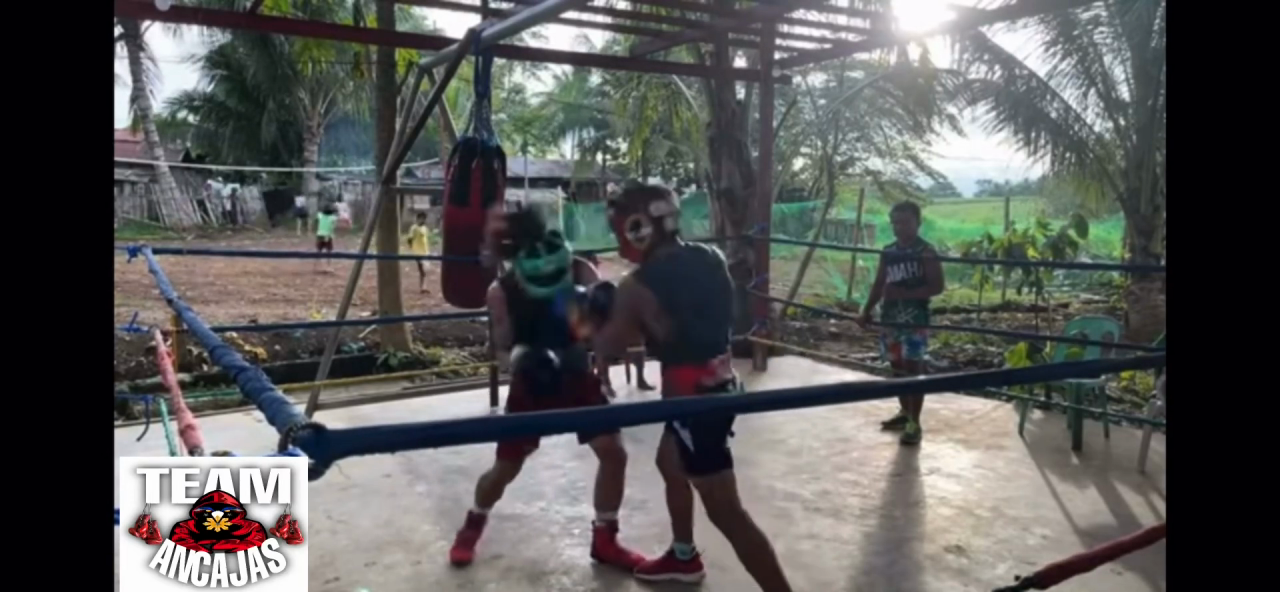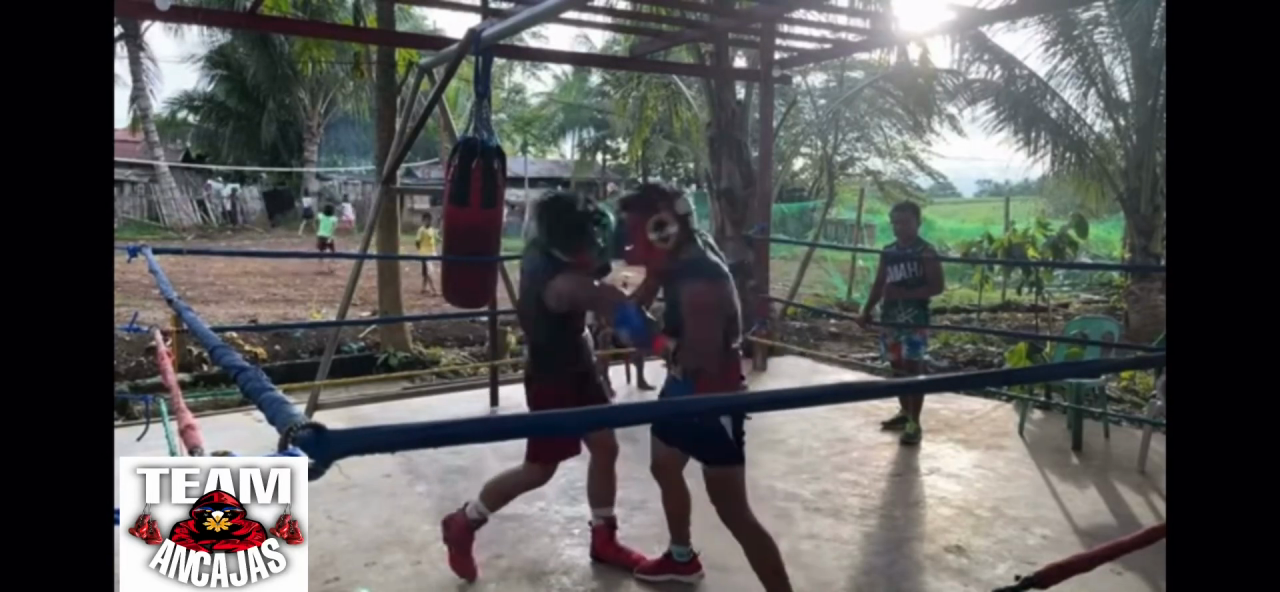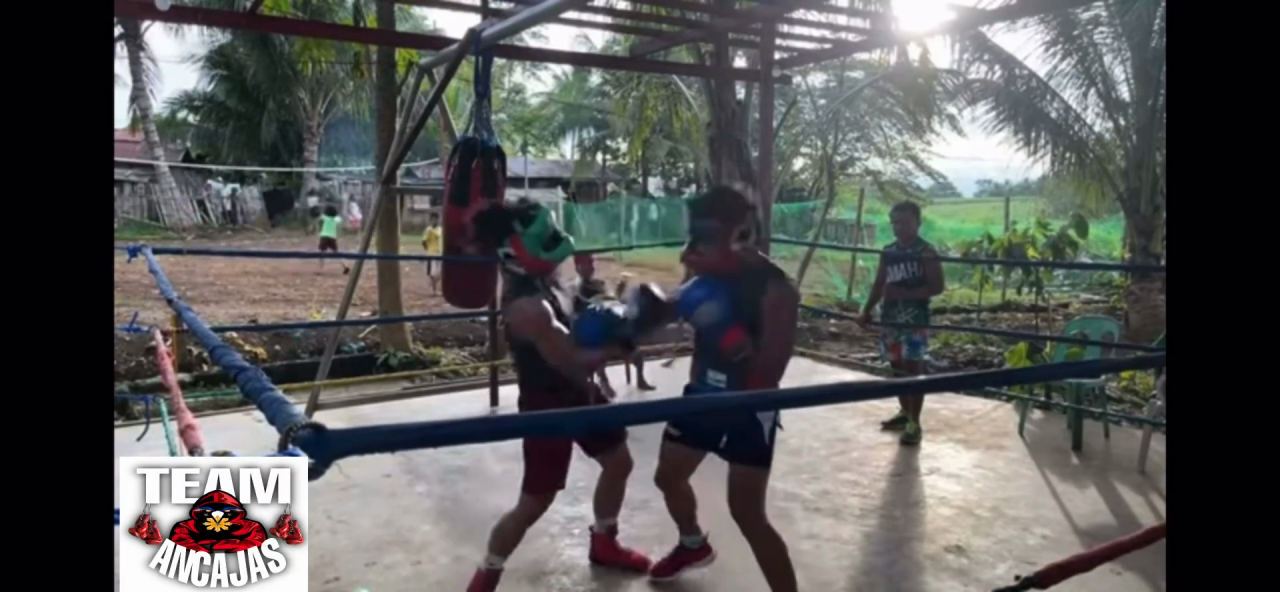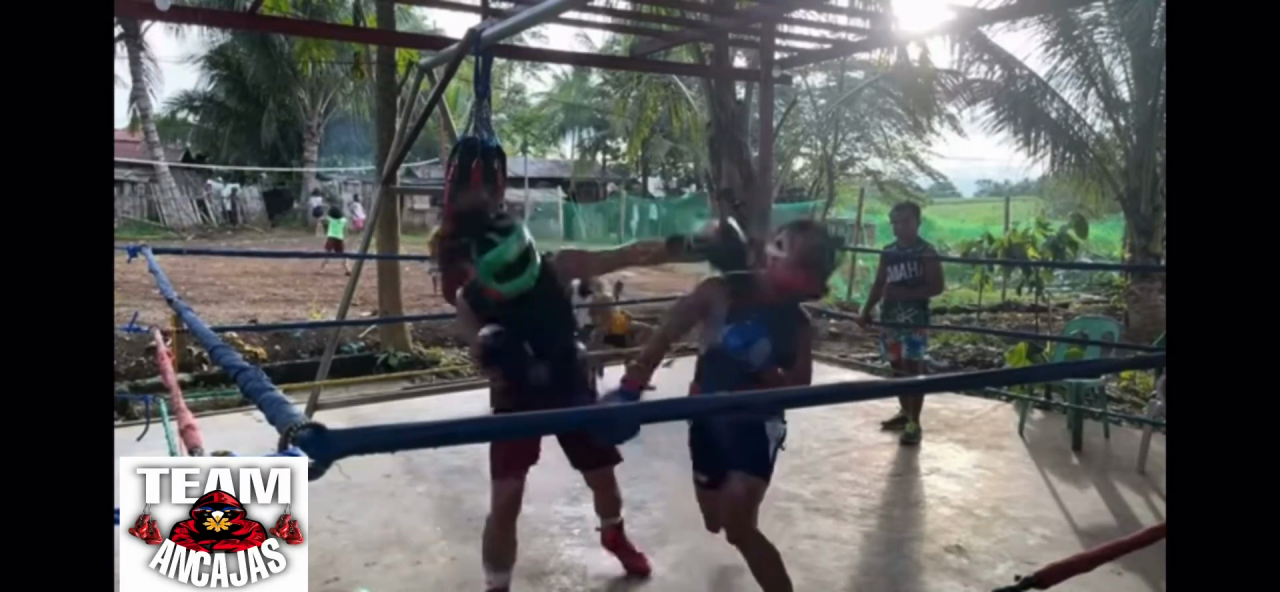
dt=0.2s
person 1, frame 1
left shoulder: (639, 285)
right shoulder: (707, 257)
left elbow: (608, 348)
right elbow: (724, 308)
left hip: (691, 396)
right hip: (717, 385)
left knee: (726, 513)
right knee: (670, 465)
right ankle: (683, 556)
person 1, frame 2
left shoulder: (697, 285)
right shoulder: (697, 250)
left elbow: (704, 366)
right hip: (683, 391)
left knee: (733, 511)
right knee: (663, 469)
right ankle: (681, 558)
person 1, frame 3
left shoulder: (776, 290)
right shoulder: (707, 267)
left elbow: (769, 374)
right elbow: (673, 307)
left wrist: (724, 329)
left hip: (750, 407)
right hip: (704, 391)
left knee: (747, 514)
right knee: (668, 476)
right ankle: (692, 543)
person 1, frame 4
left shoulder: (799, 323)
right shoulder: (720, 292)
left elbow: (797, 392)
right elbow: (664, 337)
left wrist: (770, 366)
right wrist: (629, 386)
left hip: (757, 421)
right hip: (709, 415)
left knee: (739, 523)
right knee: (720, 517)
right ankle: (737, 516)
person 2, frame 1
left shoulder: (575, 271)
right shoulder: (502, 292)
right elbow: (504, 349)
right wrist: (519, 358)
left hip: (577, 374)
right hip: (534, 382)
left knee: (613, 454)
right knee: (507, 467)
left ankle: (604, 539)
right ankle: (473, 526)
person 2, frame 2
left shoulder: (544, 251)
right shoulder: (563, 282)
right elbow: (618, 307)
left hip: (575, 369)
right hip: (553, 379)
left knee: (606, 448)
right knee: (539, 468)
left ankle: (604, 538)
right ankle: (464, 523)
person 2, frame 3
left shoulder: (531, 275)
right shoulder: (526, 305)
right elbow: (579, 362)
left hip: (576, 390)
right hip: (545, 401)
left knee: (619, 463)
right knee: (536, 500)
left ankle: (604, 541)
person 2, frame 4
left shoulder: (548, 266)
right shoulder: (467, 299)
left elbow: (619, 258)
right elbow: (487, 363)
right wrist: (485, 349)
left hip: (569, 388)
right hip: (514, 397)
left knee: (602, 478)
right knee: (506, 499)
left ankle: (613, 535)
person 3, frame 1
left shoulder: (926, 252)
right shoulder: (888, 252)
left elbow: (937, 286)
right elbow: (879, 284)
left wrist: (904, 293)
right wrist: (867, 311)
left hip: (915, 318)
right hip: (890, 316)
left knee: (914, 368)
right knee: (897, 367)
left ankle: (914, 423)
right ankle: (905, 412)
person 3, frame 2
left shoulder: (926, 252)
right shoulder: (888, 252)
left elbow: (937, 286)
right elbow: (879, 284)
left wrist: (904, 293)
right wrist: (867, 311)
left hip: (915, 317)
right hip: (890, 316)
left knee: (914, 368)
right knee: (897, 366)
left ankle: (914, 423)
right ankle: (904, 412)
person 3, frame 3
left shoulder: (926, 252)
right shoulder: (888, 252)
left elbow: (937, 286)
right elbow: (879, 284)
left wrist: (904, 293)
right wrist: (867, 311)
left hip: (915, 318)
right hip: (890, 316)
left knee: (914, 368)
right knee: (897, 367)
left ankle: (914, 423)
right ankle: (904, 412)
person 3, frame 4
left shoulder: (926, 252)
right shoulder: (888, 251)
left elbow: (937, 286)
right elbow: (879, 284)
left wrist: (905, 293)
right wrist: (866, 310)
left hip: (914, 318)
right hip: (890, 316)
left knee: (914, 368)
right knee: (897, 366)
left ankle: (914, 423)
right ankle: (904, 412)
